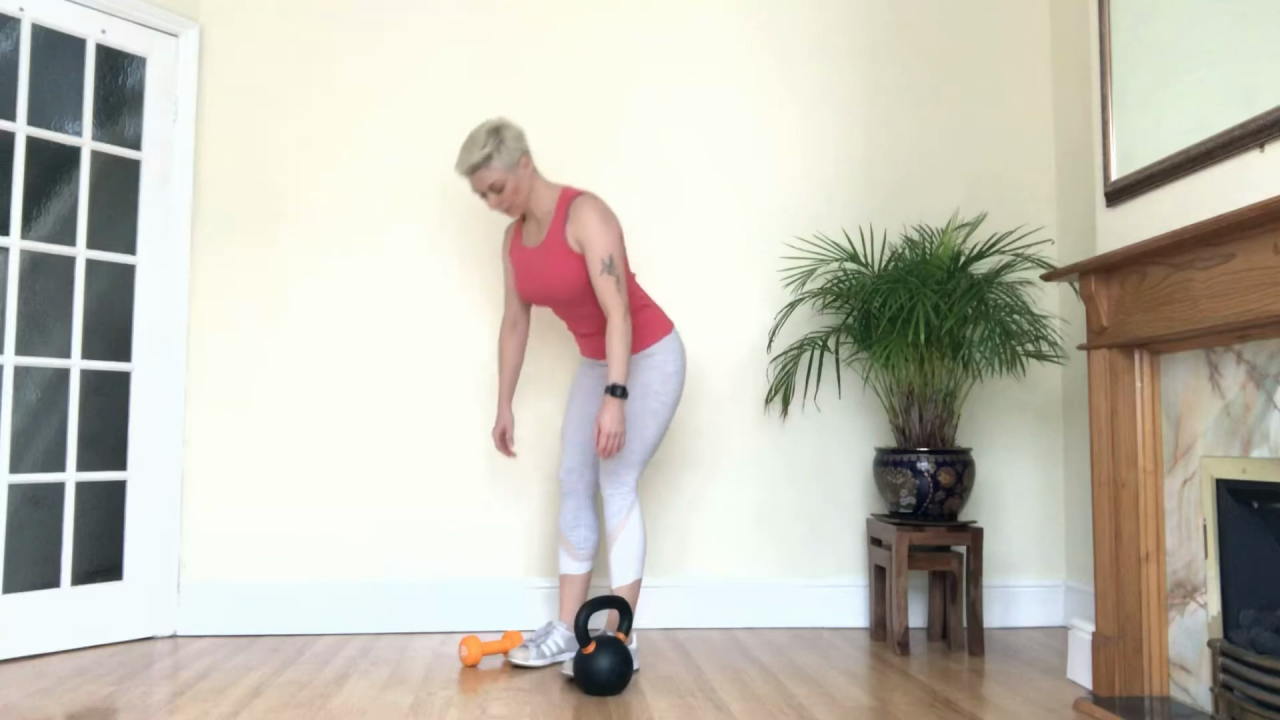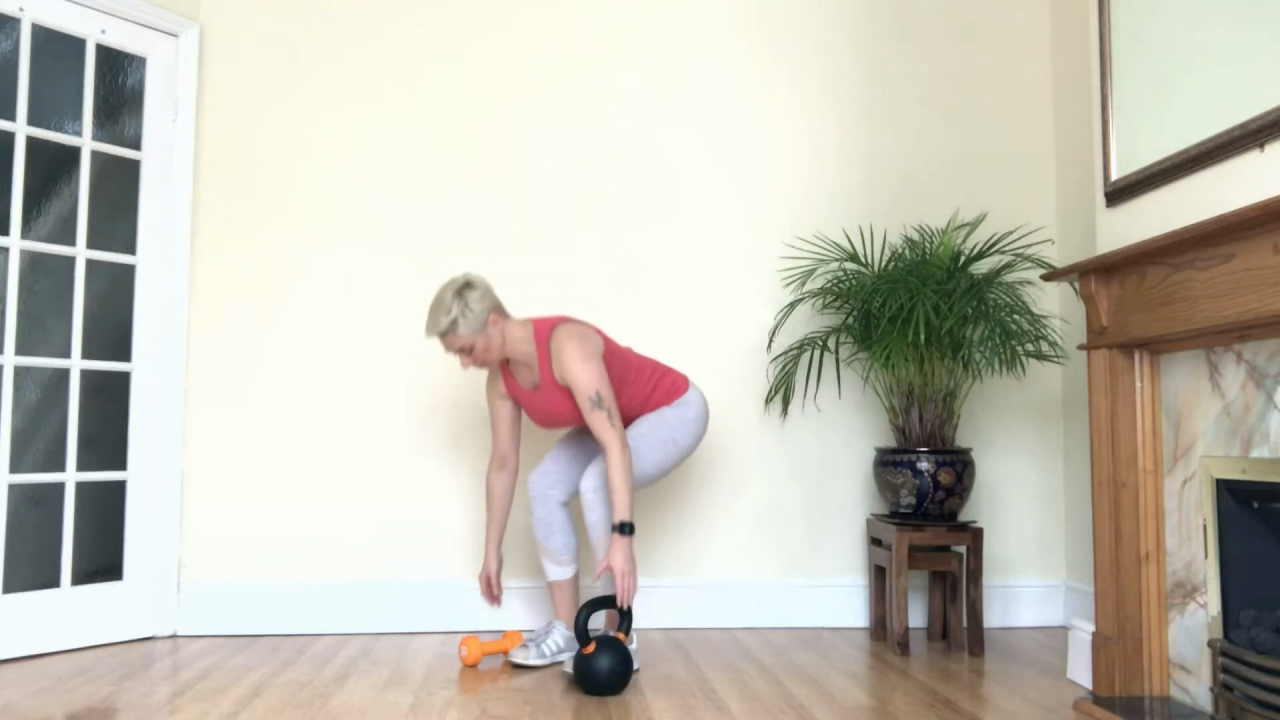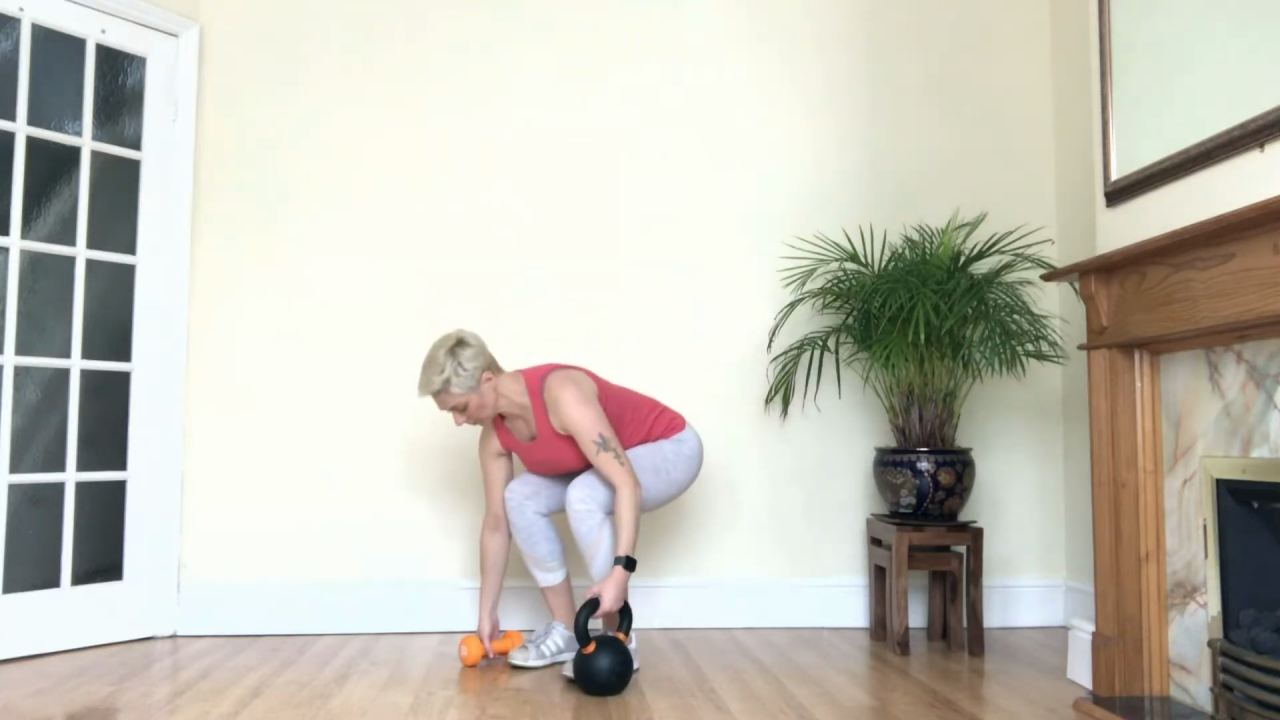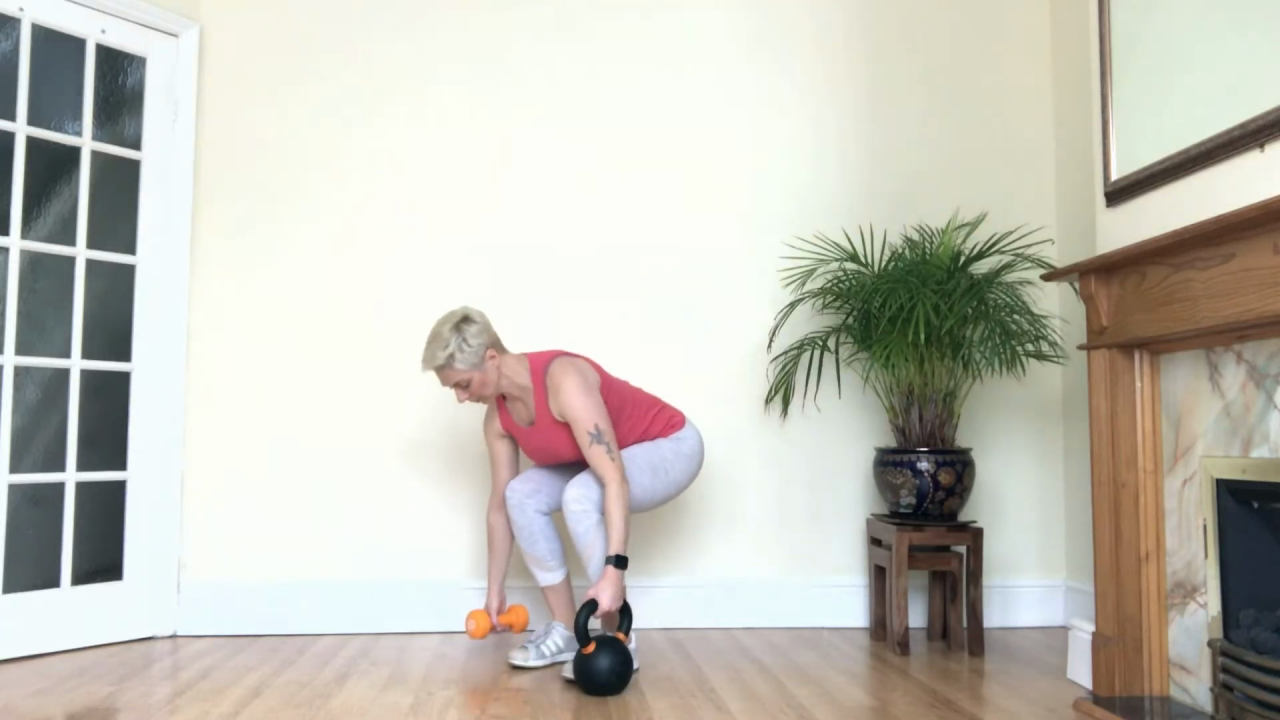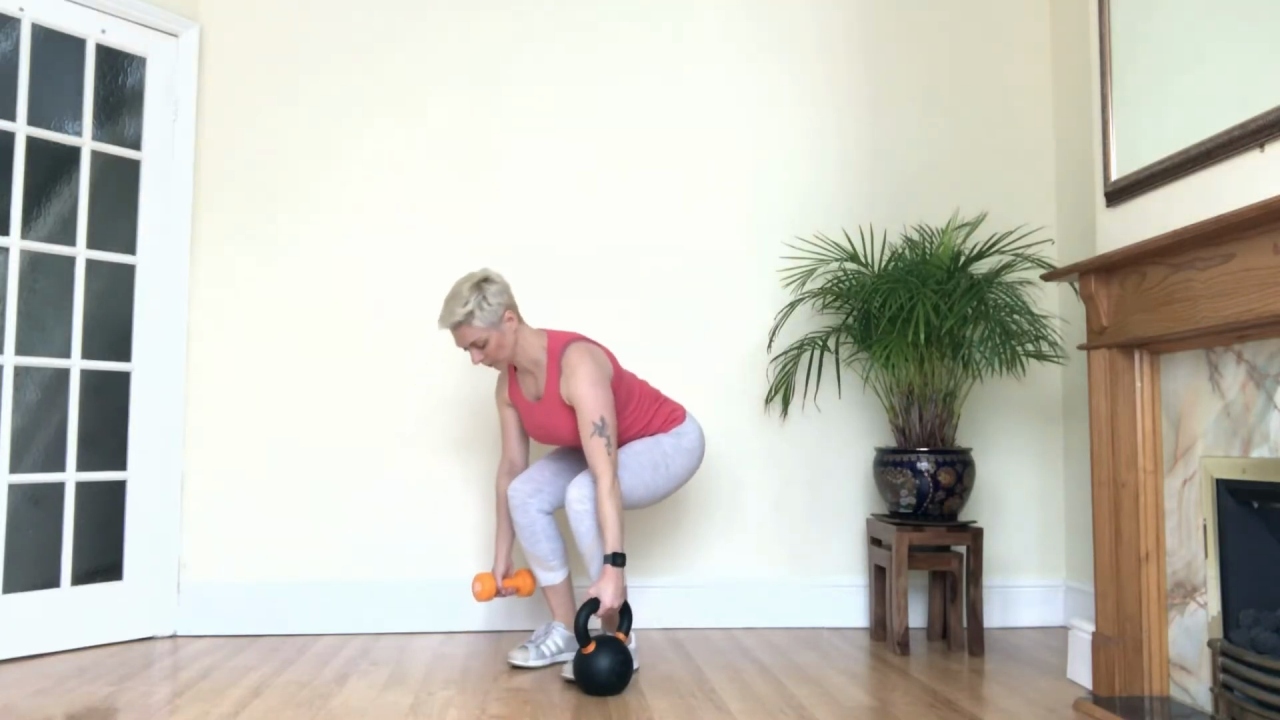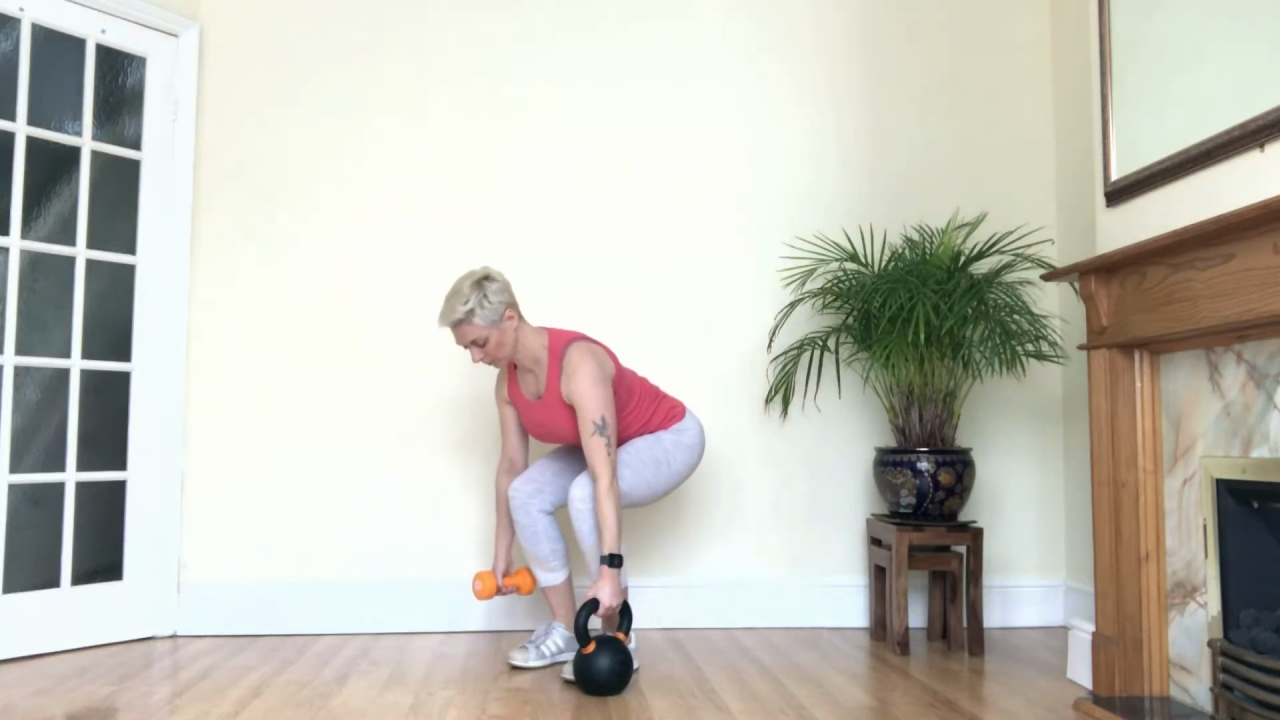
dt=0.7s
person 1, frame 1
left shoulder: (586, 214)
right shoulder: (514, 238)
left elbow: (619, 312)
right elbow: (514, 324)
left wrist: (614, 398)
right wrist: (504, 405)
left hip: (648, 357)
right hip: (596, 364)
left knee: (616, 483)
right knee: (574, 484)
left ankle: (621, 638)
right ankle: (568, 630)
person 1, frame 2
left shoulder: (566, 346)
right shoulder: (501, 377)
left elbow: (616, 446)
right elbow: (502, 463)
left wrist: (621, 536)
right wrist: (492, 552)
left hip: (675, 411)
right hip: (620, 418)
left knee: (596, 485)
right knee: (544, 486)
left ankle: (621, 639)
right ankle: (566, 630)
person 1, frame 3
left shoulder: (561, 393)
right shoulder: (495, 434)
left elbow: (627, 483)
right elbow: (496, 524)
left wrist: (621, 570)
right wrist: (486, 614)
left hip: (670, 448)
right hip: (608, 458)
left knee: (583, 496)
right knee: (520, 497)
right ankle: (565, 631)
person 1, frame 4
left shoulder: (563, 380)
right shoulder: (498, 415)
left elbow: (615, 481)
right elbow: (501, 502)
left wrist: (614, 571)
right wrist: (495, 591)
left hip: (670, 447)
right hip: (604, 454)
left knee: (581, 496)
right knee: (523, 494)
right ankle: (565, 631)
person 1, frame 5
left shoulder: (576, 364)
right shoulder: (508, 383)
left elbow: (606, 478)
right elbow: (510, 470)
left wrist: (613, 569)
right wrist: (502, 557)
left hip: (669, 441)
right hip: (607, 446)
left knee: (582, 495)
right knee: (526, 493)
right ankle: (565, 631)
person 1, frame 6
left shoulder: (577, 362)
right shoulder: (508, 380)
left elbow: (604, 478)
right elbow: (510, 469)
left wrist: (610, 570)
right wrist: (502, 554)
left hip: (669, 437)
right hip: (608, 442)
left knee: (584, 494)
right knee: (527, 493)
right ankle: (565, 631)
